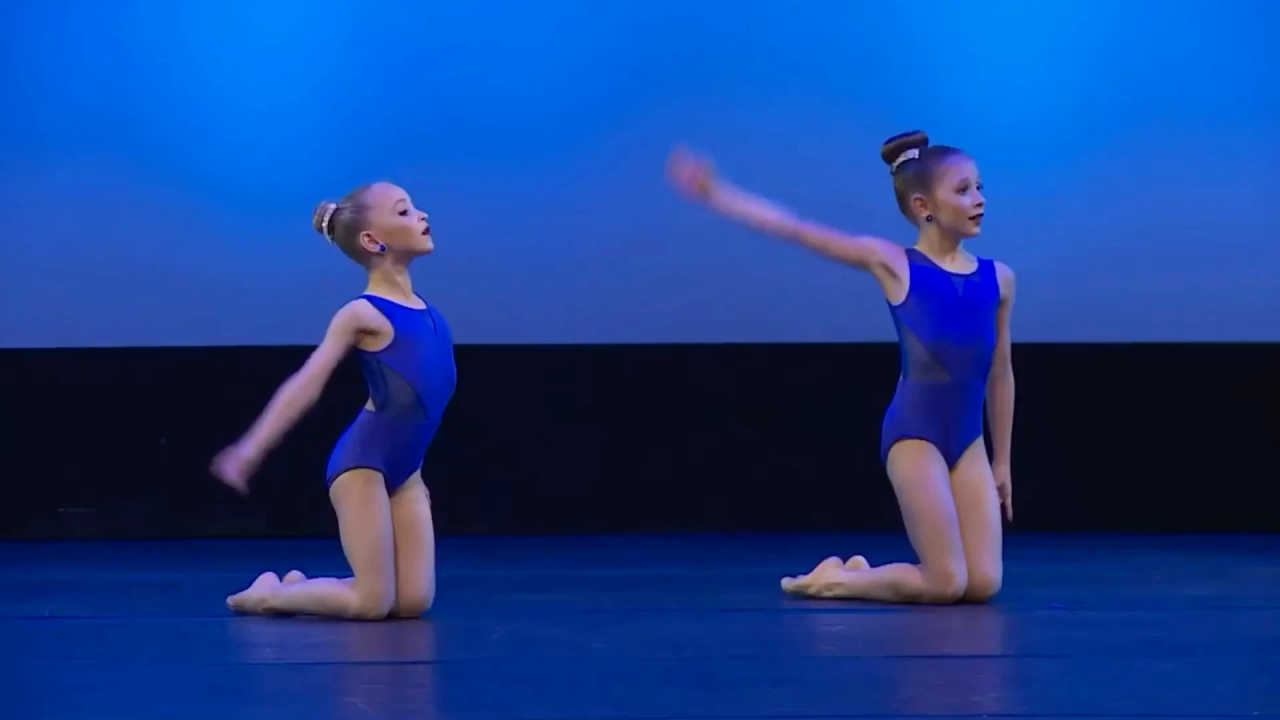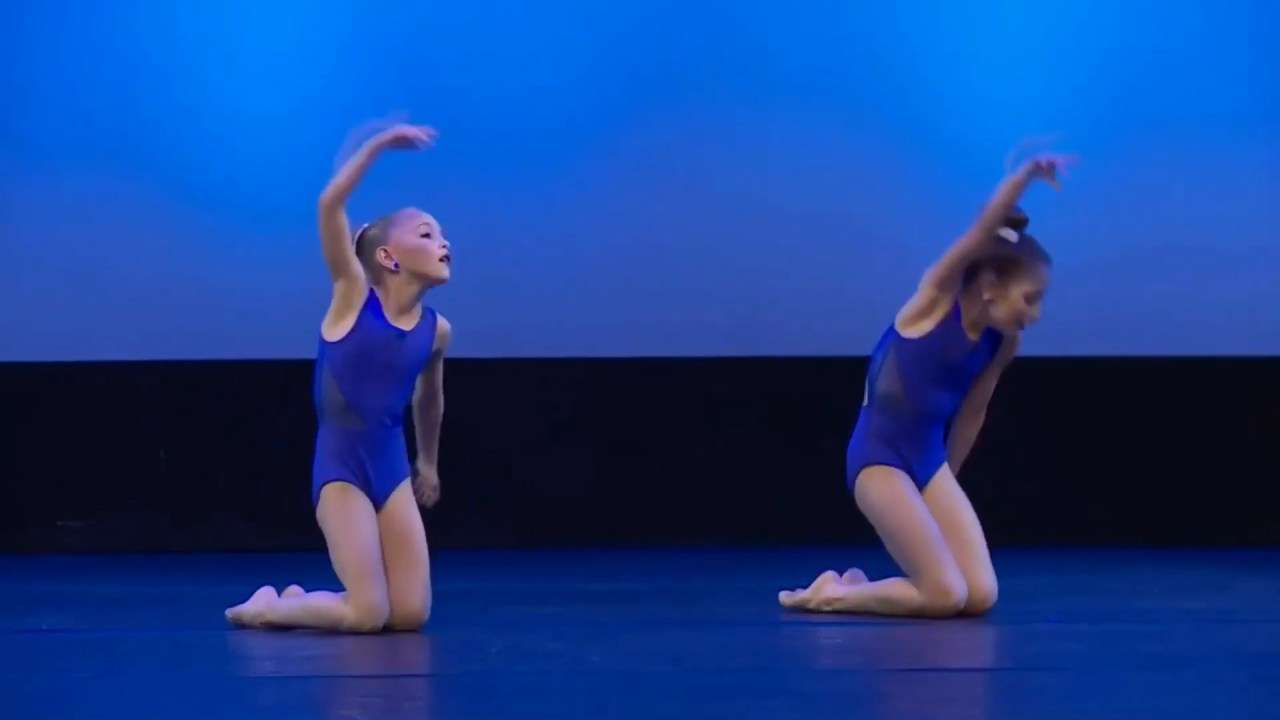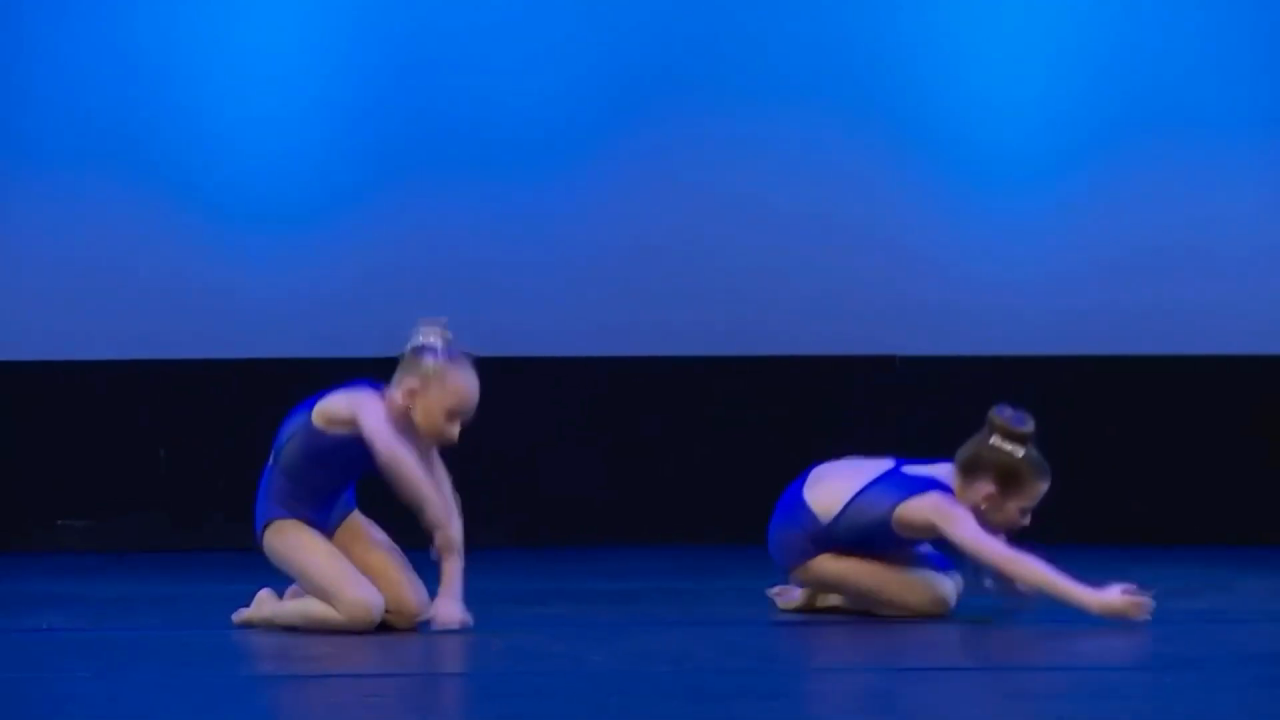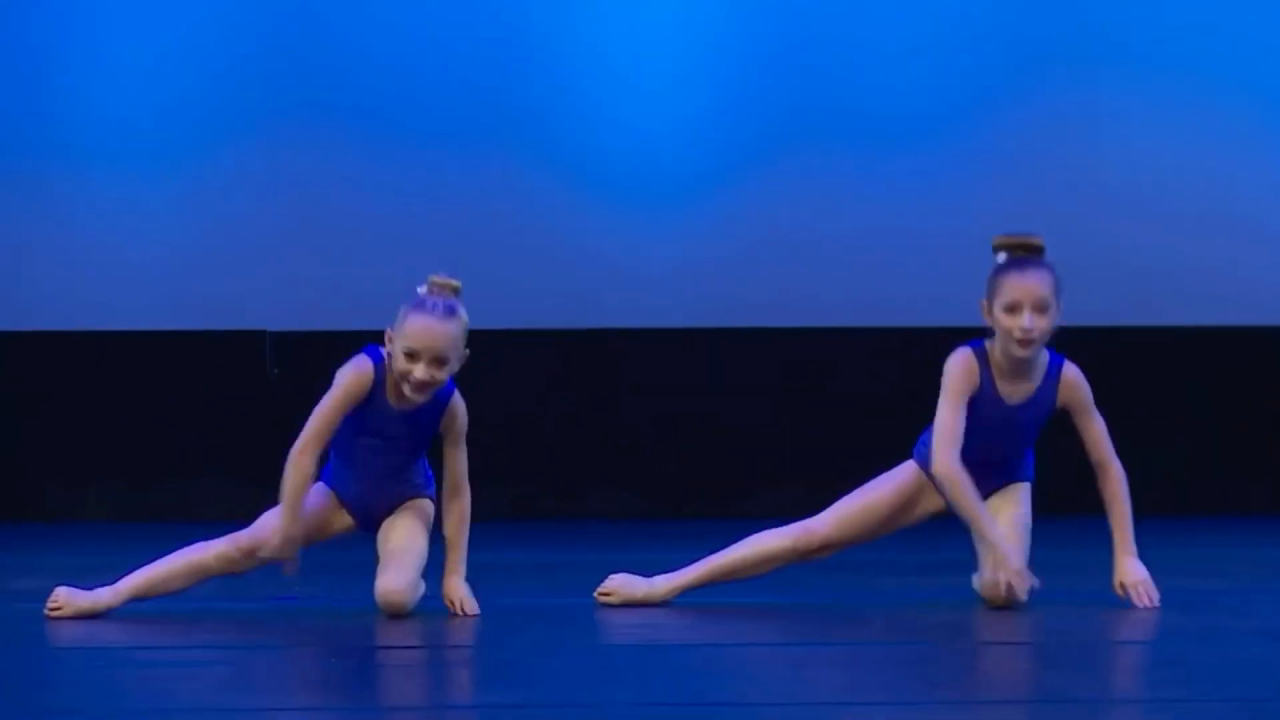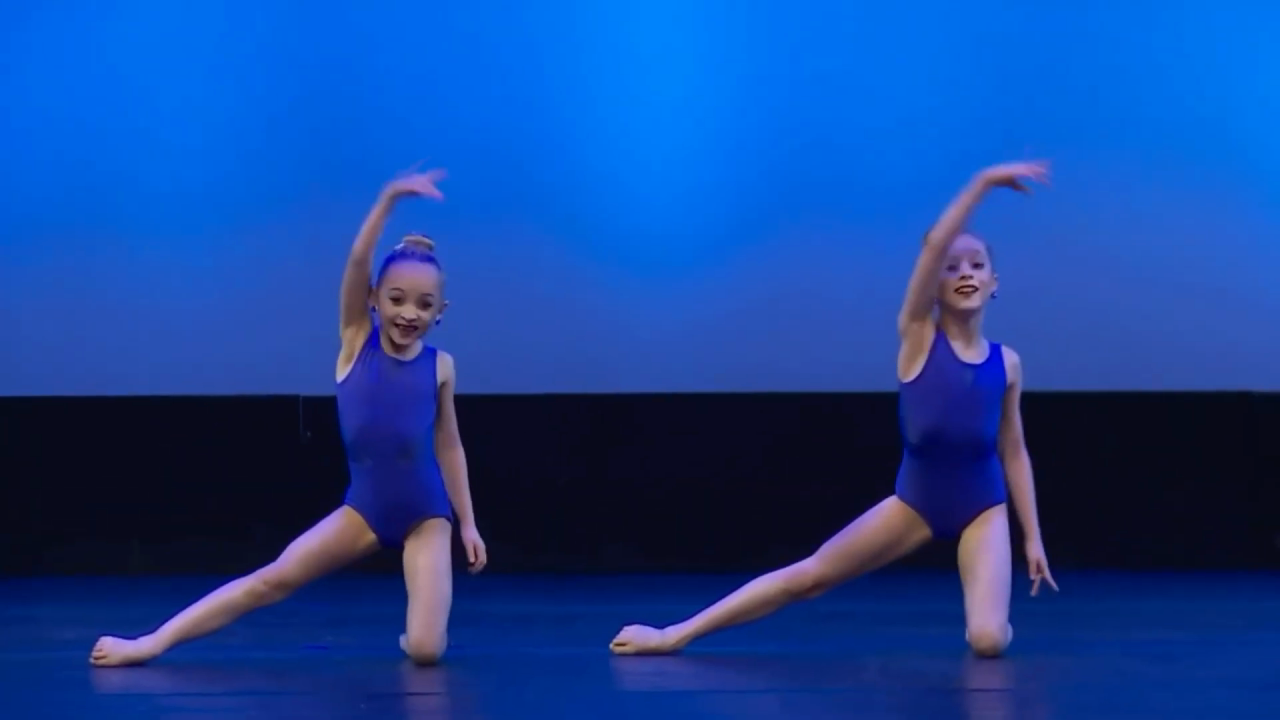
dt=1s
person 1, frame 1
left shoulder: (997, 278)
right shoulder: (893, 261)
left elbow: (1000, 374)
right elbow: (803, 232)
left wrist: (1002, 461)
right wrist: (718, 193)
left hip: (968, 441)
right hip: (914, 433)
left knee: (985, 584)
right knee: (950, 584)
left ankle: (863, 573)
right ankle: (836, 579)
person 1, frame 2
left shoulder: (1004, 341)
right shoulder: (935, 299)
left elbow: (971, 414)
right elbow: (982, 231)
left wrist: (944, 479)
right wrist: (1026, 171)
left hip: (929, 462)
right hip: (877, 456)
left knee: (980, 595)
right knee: (947, 596)
left ankle: (858, 586)
right ankle: (831, 594)
person 1, frame 3
left shoulder: (959, 482)
right shoulder: (939, 508)
left elbow: (993, 539)
right elbow: (1009, 562)
right wrist: (1092, 598)
right hip: (801, 538)
left knee: (947, 585)
right knee: (937, 597)
left ankle: (824, 580)
right ankle: (820, 595)
person 1, frame 4
left shoulder: (1065, 378)
right shoulder: (965, 364)
left elbow: (1108, 468)
right elbow: (945, 462)
left wrist: (1127, 558)
right wrist: (999, 545)
left hip: (1005, 483)
right hip: (936, 472)
left knee: (1004, 591)
right knee: (812, 535)
right ankle: (667, 583)
person 1, frame 5
left shoulder: (1007, 363)
right shoulder: (918, 336)
left elbow: (1014, 452)
right elbow: (935, 245)
left wrist: (1034, 536)
right wrist: (983, 181)
left hip: (983, 508)
right hip: (915, 502)
left knee: (990, 640)
right knee: (809, 575)
left ankle: (988, 618)
right ankle: (677, 634)
person 2, frame 1
left shoulder: (423, 308)
right shoulder: (364, 313)
right elbow: (306, 383)
right wrist: (251, 451)
left hip: (405, 467)
right hip: (363, 461)
left knee: (415, 601)
right knee: (372, 604)
left ankle: (300, 585)
right ankle: (265, 592)
person 2, frame 2
left shoulder: (435, 330)
right shoulder: (353, 297)
right elbow: (330, 204)
left wrist: (428, 461)
right wrist: (383, 140)
left hip: (392, 472)
right hip: (340, 470)
left knee: (410, 614)
right knee: (368, 615)
left ankle: (300, 599)
right ankle: (266, 608)
person 2, frame 3
left shoulder: (414, 428)
right shoulder: (364, 405)
left elbow: (446, 503)
right elbow: (390, 453)
left wrist: (451, 591)
right wrist: (442, 522)
left hip: (336, 513)
right hip: (284, 516)
left knee: (409, 612)
right knee: (363, 609)
left ankle: (305, 595)
right ankle: (269, 609)
person 2, frame 4
left shoulder: (450, 405)
right shoulder: (364, 371)
left elbow: (457, 491)
right elbow: (306, 448)
left wrist: (455, 576)
right wrist: (288, 523)
left hip: (406, 501)
right hip: (342, 489)
left knee: (395, 597)
right knee: (242, 547)
left ankle: (375, 581)
right ankle: (107, 595)
person 2, frame 5
left shoulder: (440, 366)
right shoulder: (356, 342)
left elbow: (449, 446)
right elbow: (357, 264)
left wrist: (467, 522)
right wrist: (388, 199)
left hip: (426, 516)
right hip: (364, 509)
left knee: (425, 648)
right knee: (274, 579)
left ankle: (417, 628)
right ankle: (153, 642)
